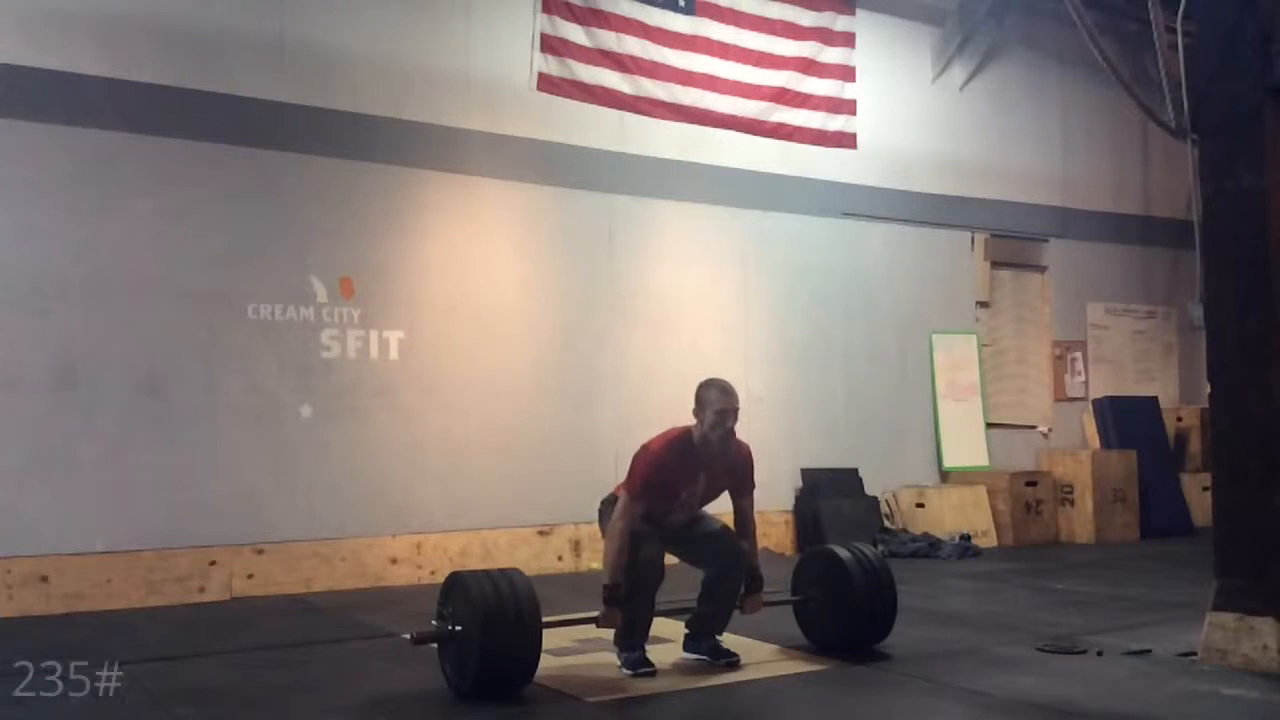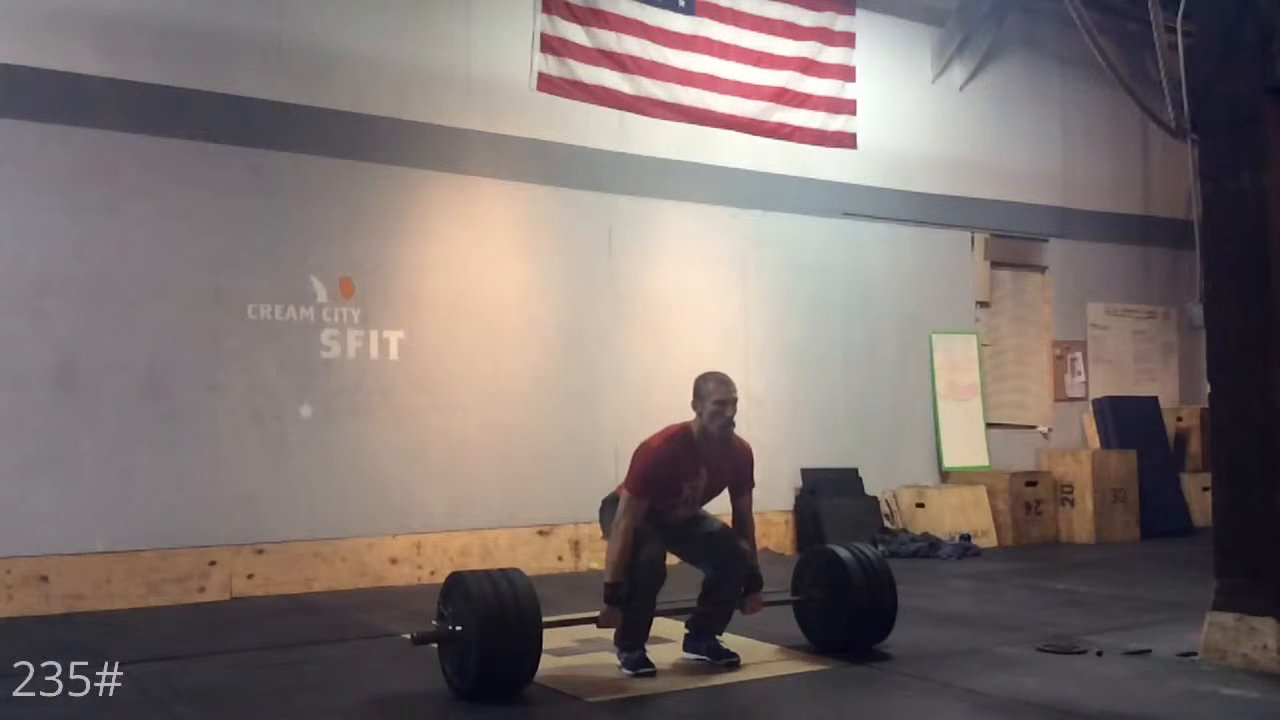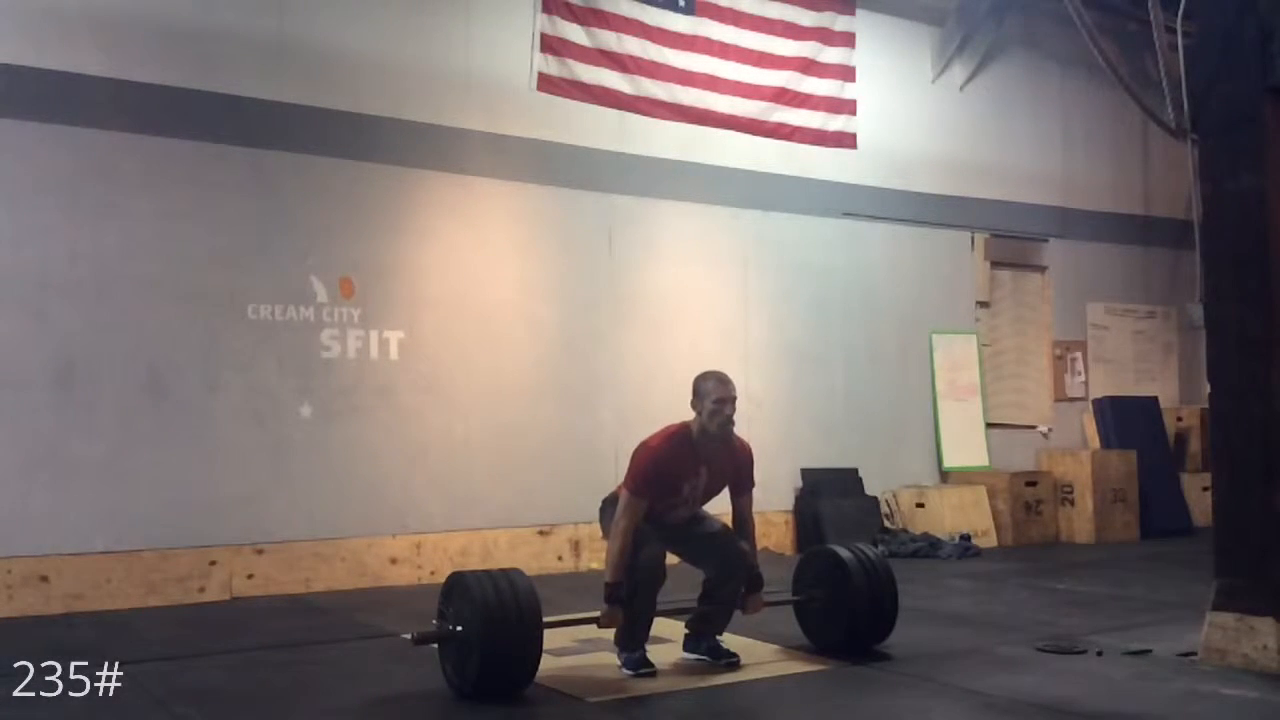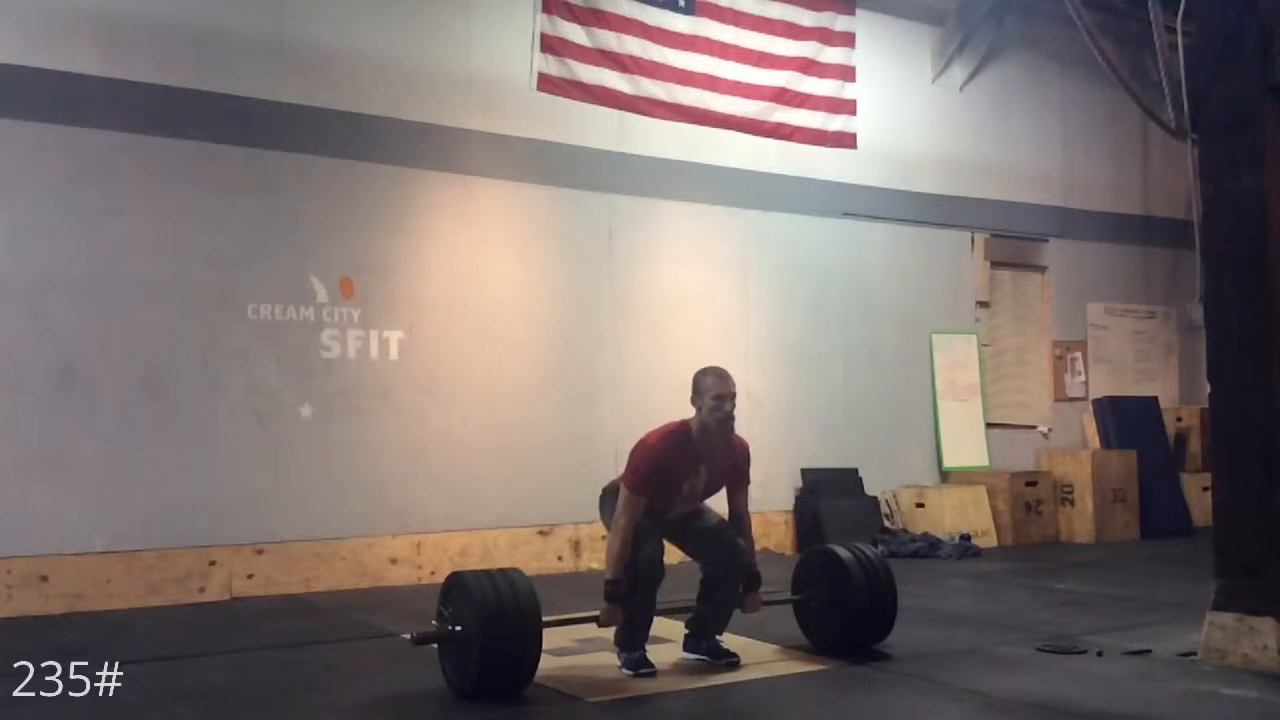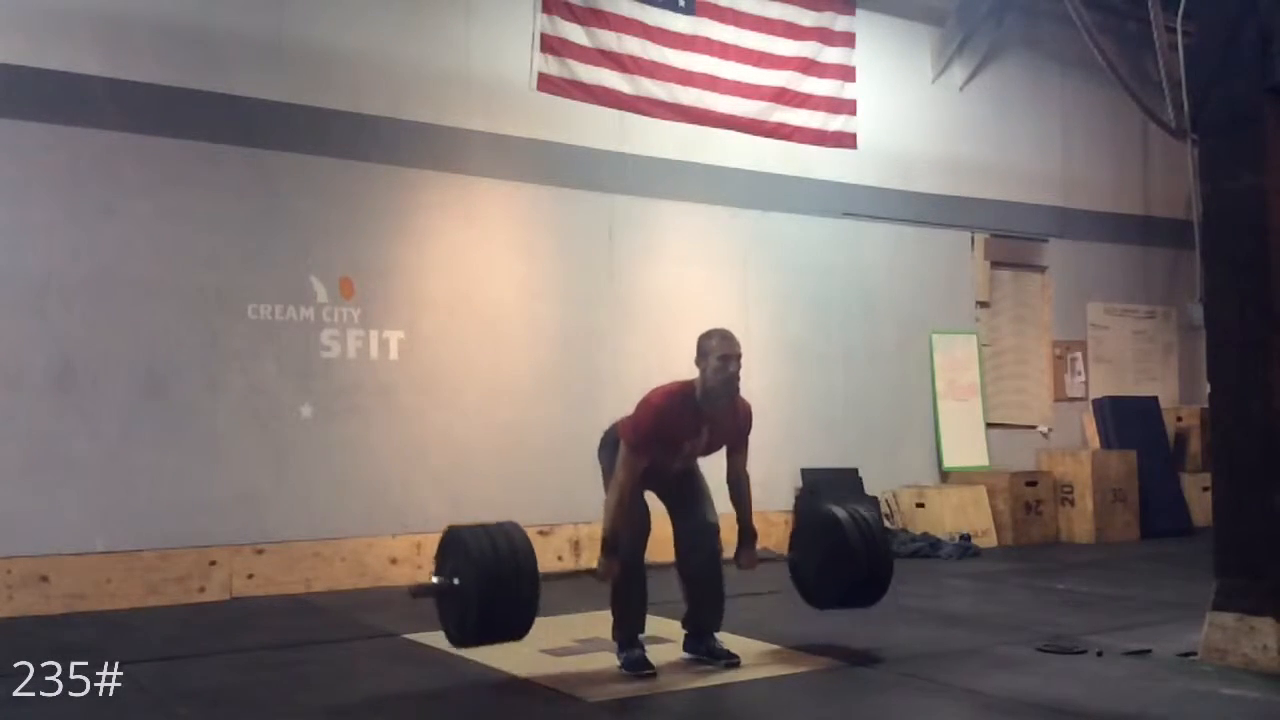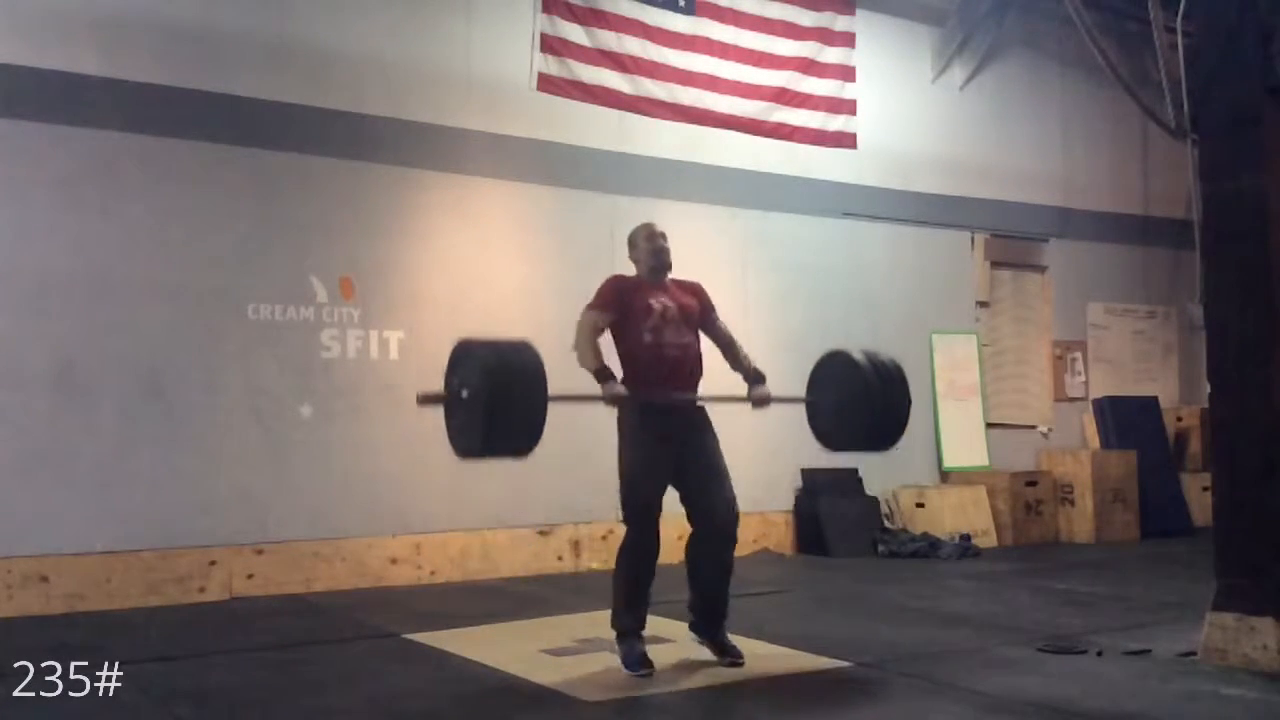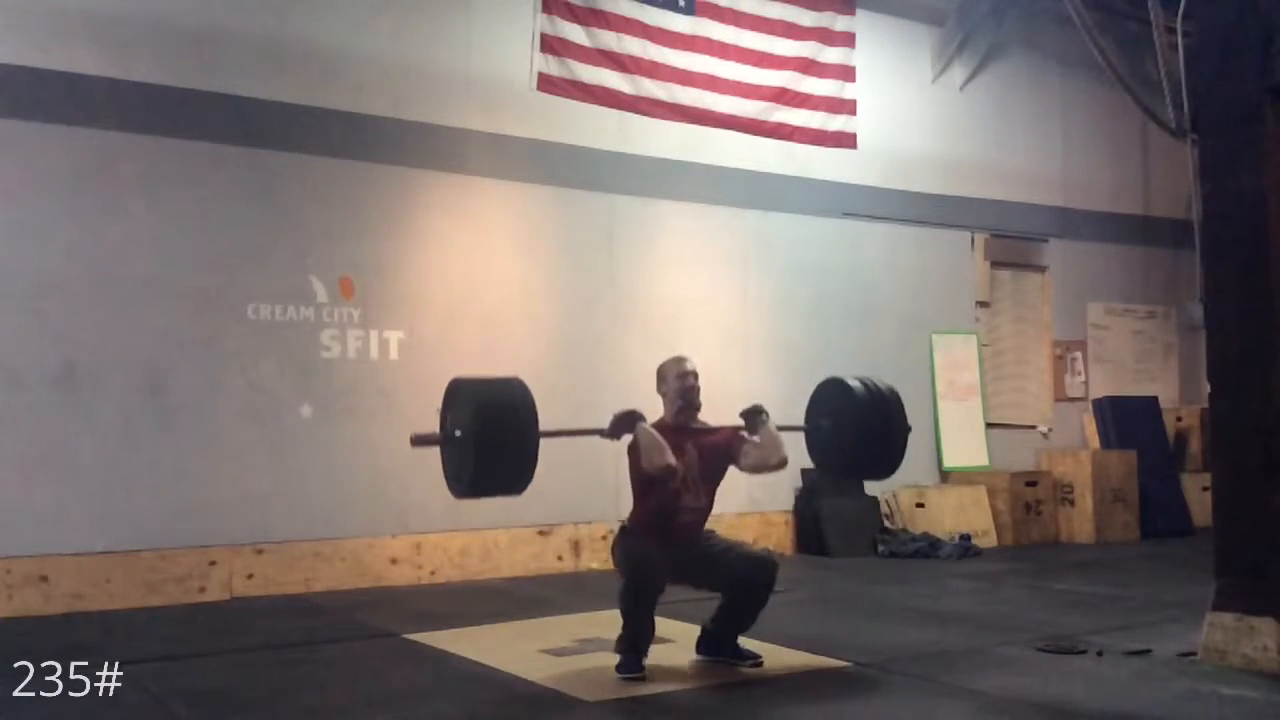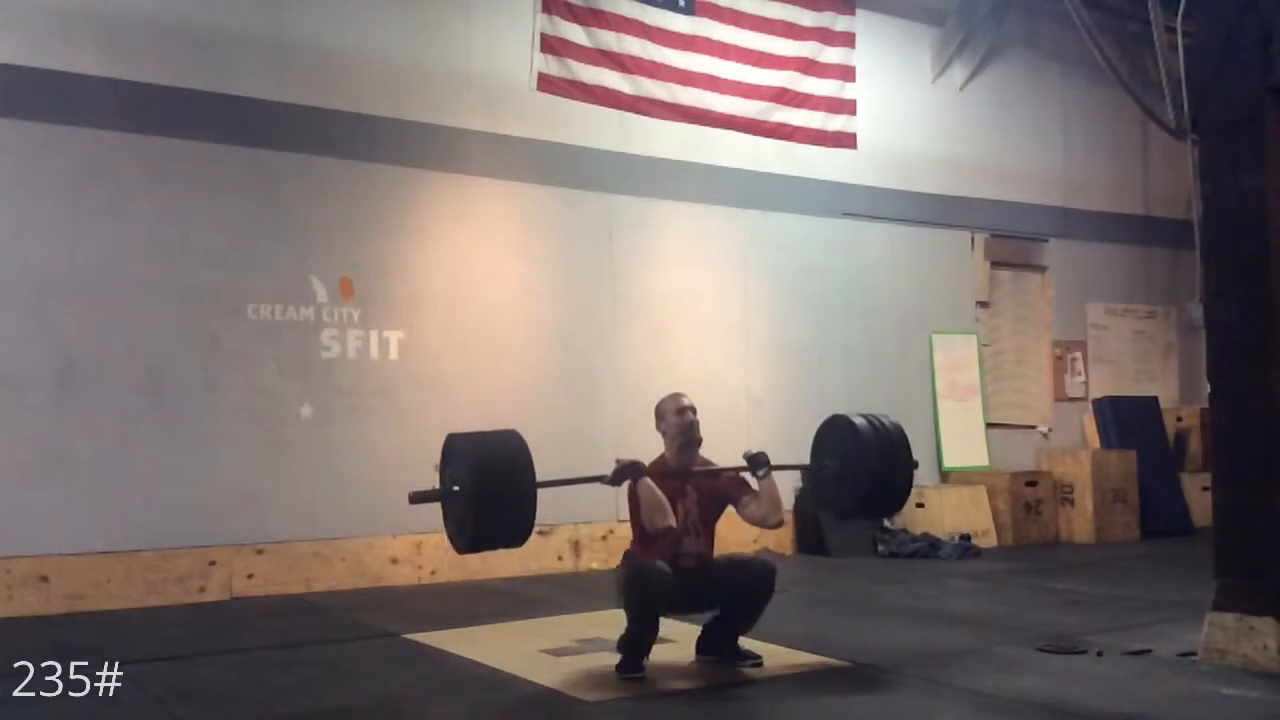
dt=0.5s
person 1, frame 1
left shoulder: (739, 456)
right shoulder: (659, 453)
left elbow: (745, 519)
right elbow: (621, 524)
left wrist: (754, 583)
right wrist: (611, 598)
left hip: (681, 517)
right hip: (630, 514)
left knee: (732, 554)
right knee: (646, 559)
left ankle: (702, 638)
right ankle: (630, 647)
person 1, frame 2
left shoulder: (739, 453)
right shoulder: (660, 450)
left elbow: (743, 518)
right elbow: (625, 524)
left wrist: (753, 582)
right wrist: (612, 598)
left hip: (682, 516)
right hip: (630, 512)
left knee: (733, 555)
right knee: (648, 559)
left ankle: (702, 637)
right ankle: (630, 647)
person 1, frame 3
left shoulder: (739, 453)
right shoulder: (659, 450)
left elbow: (743, 519)
right elbow: (624, 524)
left wrist: (753, 583)
right wrist: (612, 597)
left hip: (682, 516)
right hip: (630, 513)
left knee: (734, 556)
right knee: (648, 560)
left ankle: (702, 638)
right ankle: (630, 648)
person 1, frame 4
left shoulder: (737, 451)
right shoulder: (657, 448)
left elbow: (740, 516)
right elbow: (624, 523)
left wrist: (752, 581)
right wrist: (612, 596)
left hip: (683, 509)
right hip: (628, 504)
left knee: (731, 553)
right knee: (646, 557)
left ankle: (702, 638)
right ankle: (630, 648)
person 1, frame 5
left shoulder: (739, 412)
right shoulder: (663, 404)
left elbow: (737, 474)
right elbow: (625, 479)
left wrist: (747, 536)
right wrist: (609, 550)
left hip: (677, 462)
right hip: (624, 452)
left knee: (705, 539)
right knee: (632, 542)
left ankle: (701, 638)
right ankle: (629, 646)
person 1, frame 6
left shoulder: (692, 293)
right shoulder: (619, 289)
left elbow: (725, 340)
right elbow: (584, 336)
left wrist: (754, 378)
right wrist: (605, 378)
left hip: (691, 418)
right hip: (644, 418)
left knee: (719, 522)
right knee: (642, 529)
left ankle: (710, 625)
right ankle: (629, 636)
person 1, frame 7
left shoulder: (720, 439)
right shoulder: (649, 438)
left elbow: (775, 459)
right elbow: (667, 466)
left wrist: (760, 423)
right wrist: (636, 427)
left hip: (694, 541)
right hip: (646, 539)
left knee: (761, 568)
right knee: (644, 567)
left ankle: (718, 641)
right ankle: (632, 649)
person 1, frame 8
left shoulder: (721, 478)
right shoulder: (649, 480)
left elbow: (772, 517)
right elbow: (664, 526)
left wrist: (762, 471)
right wrist: (638, 477)
left hip: (700, 577)
right hip: (652, 580)
left knee: (760, 573)
right knee: (648, 575)
left ankle: (718, 642)
right ankle: (633, 652)
